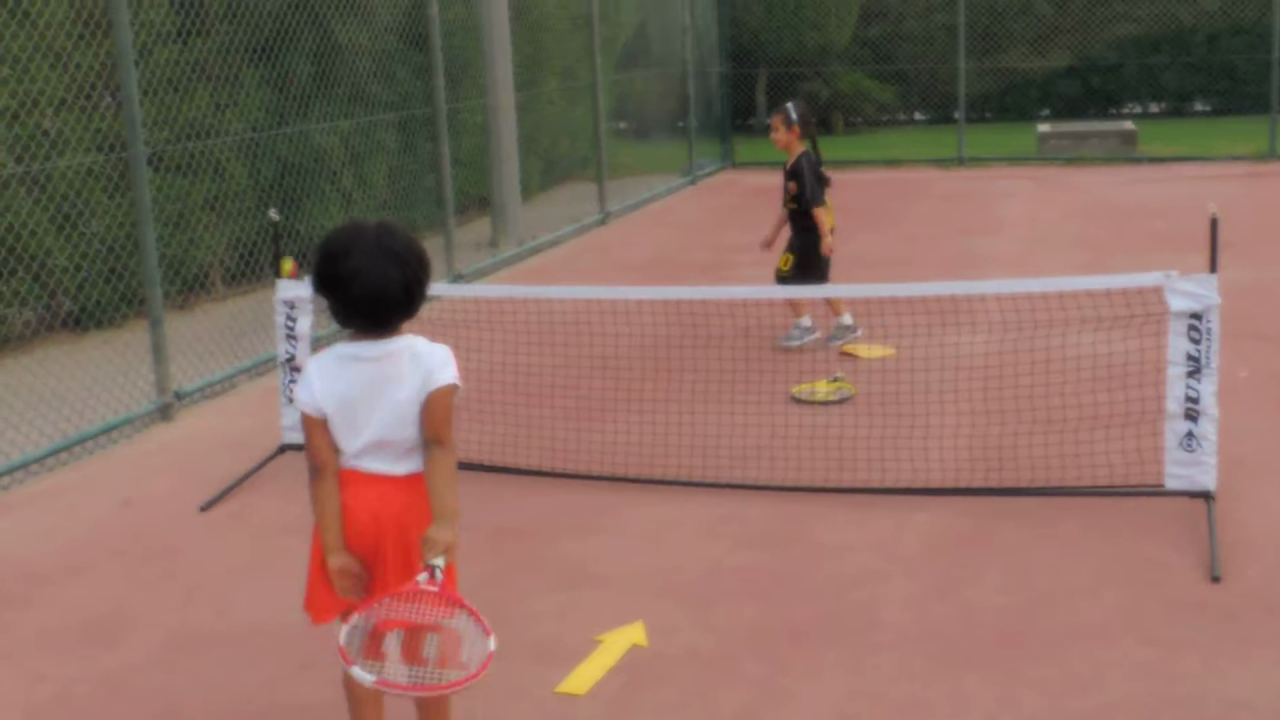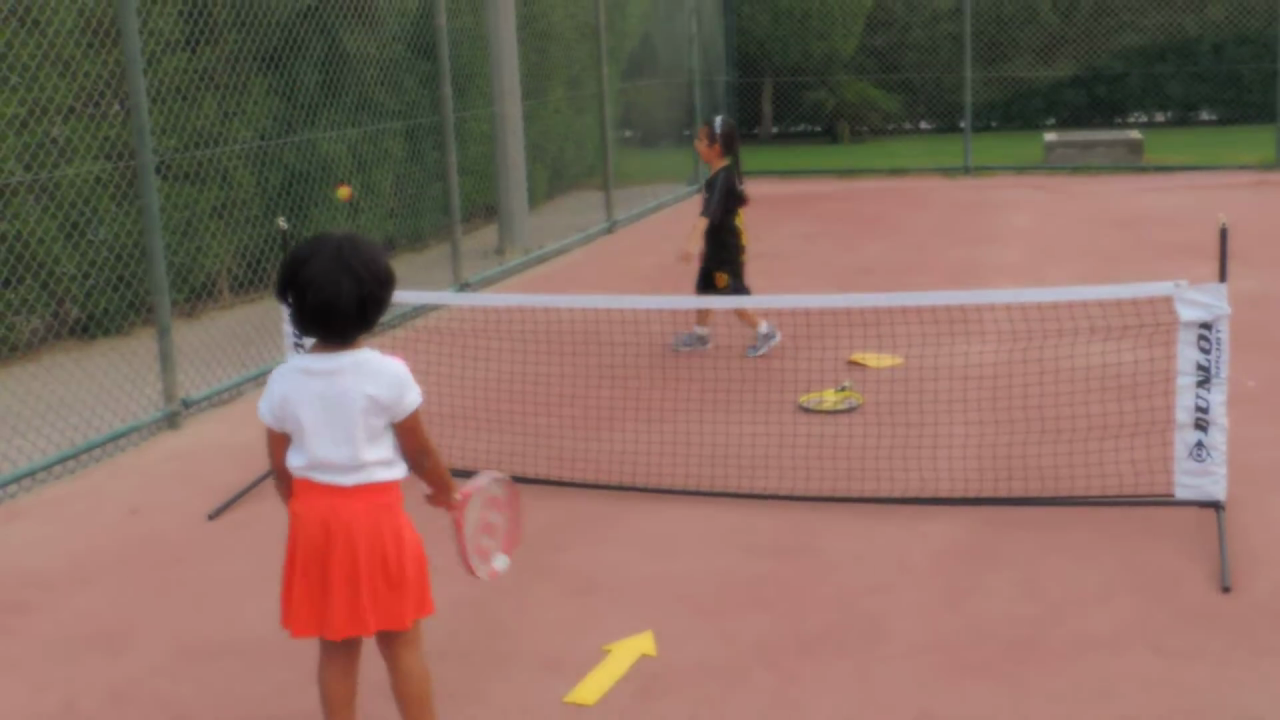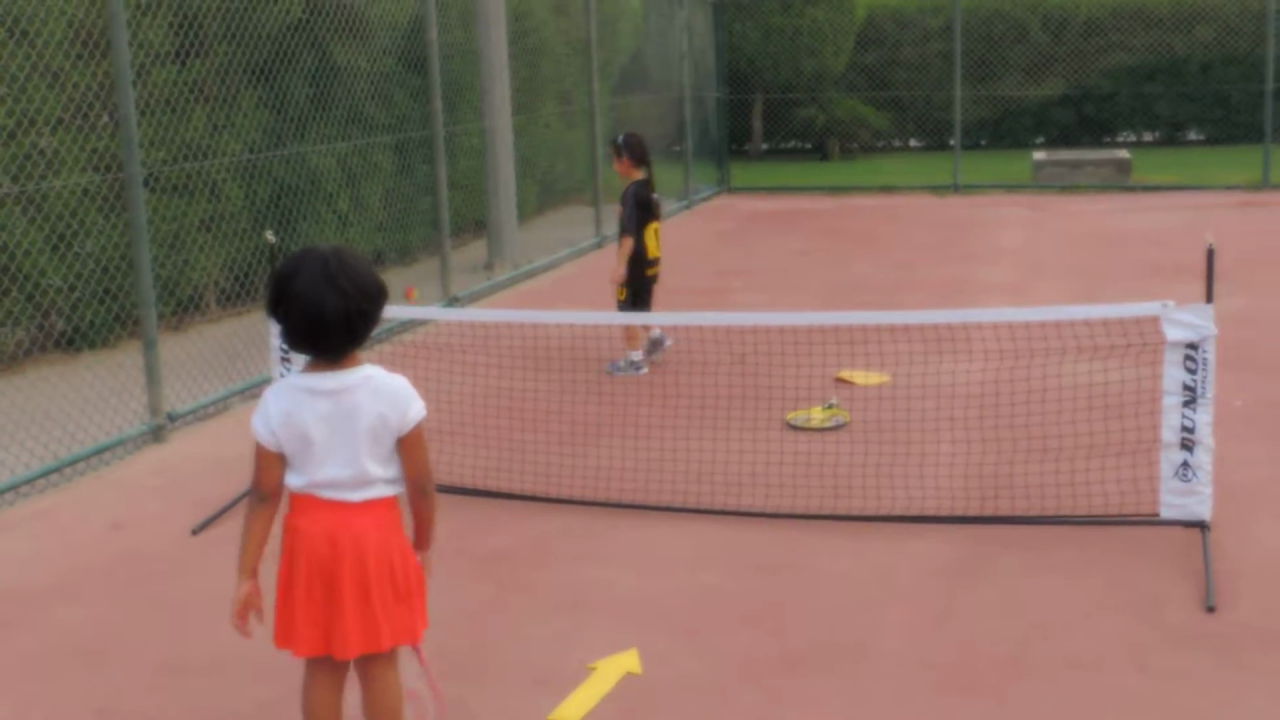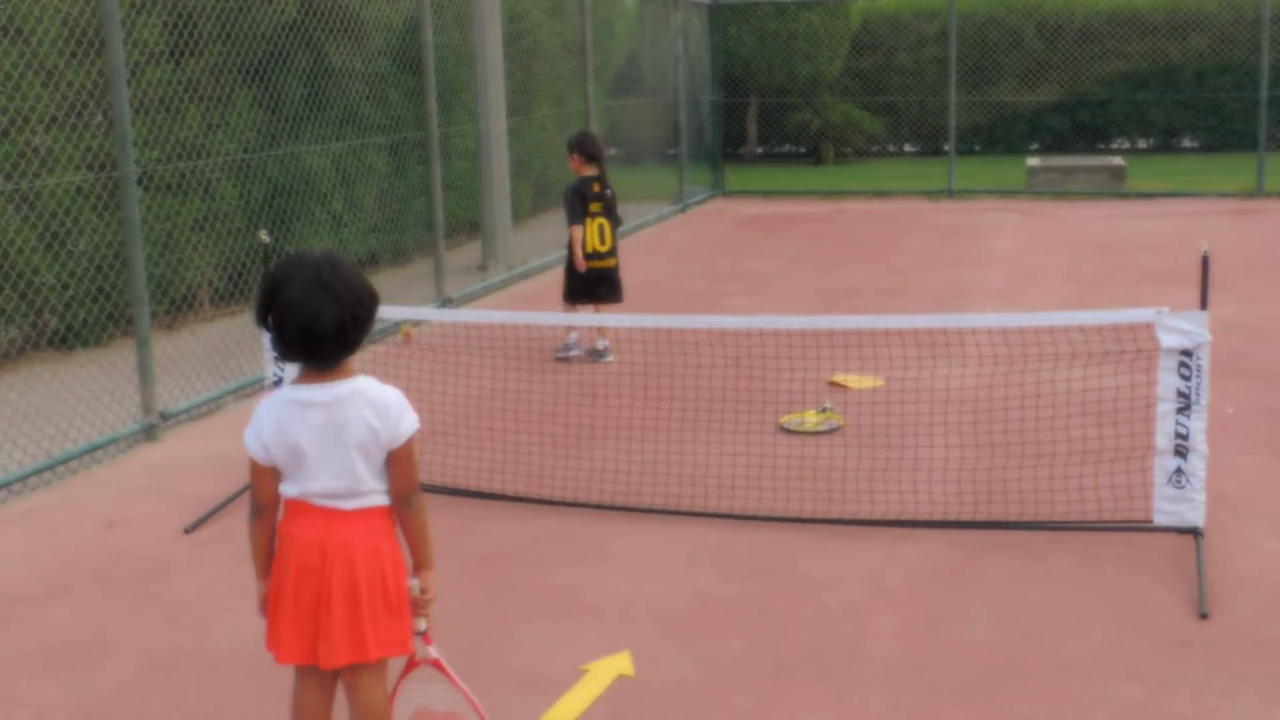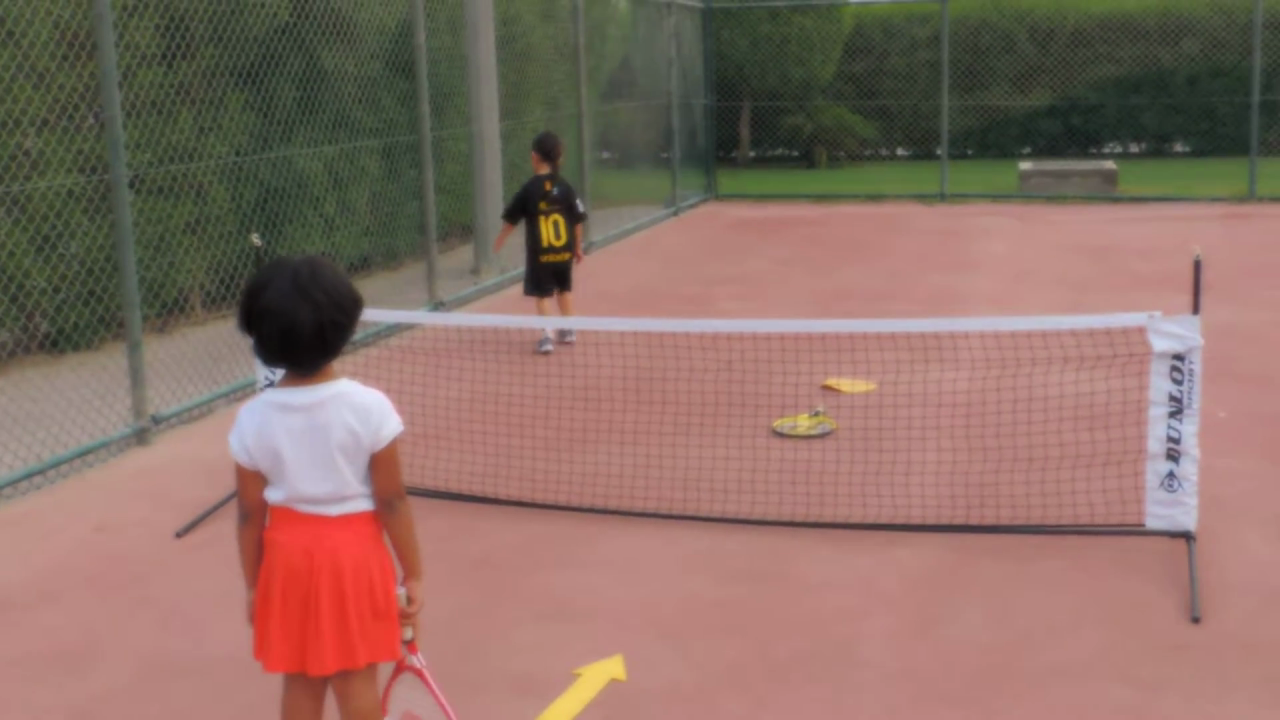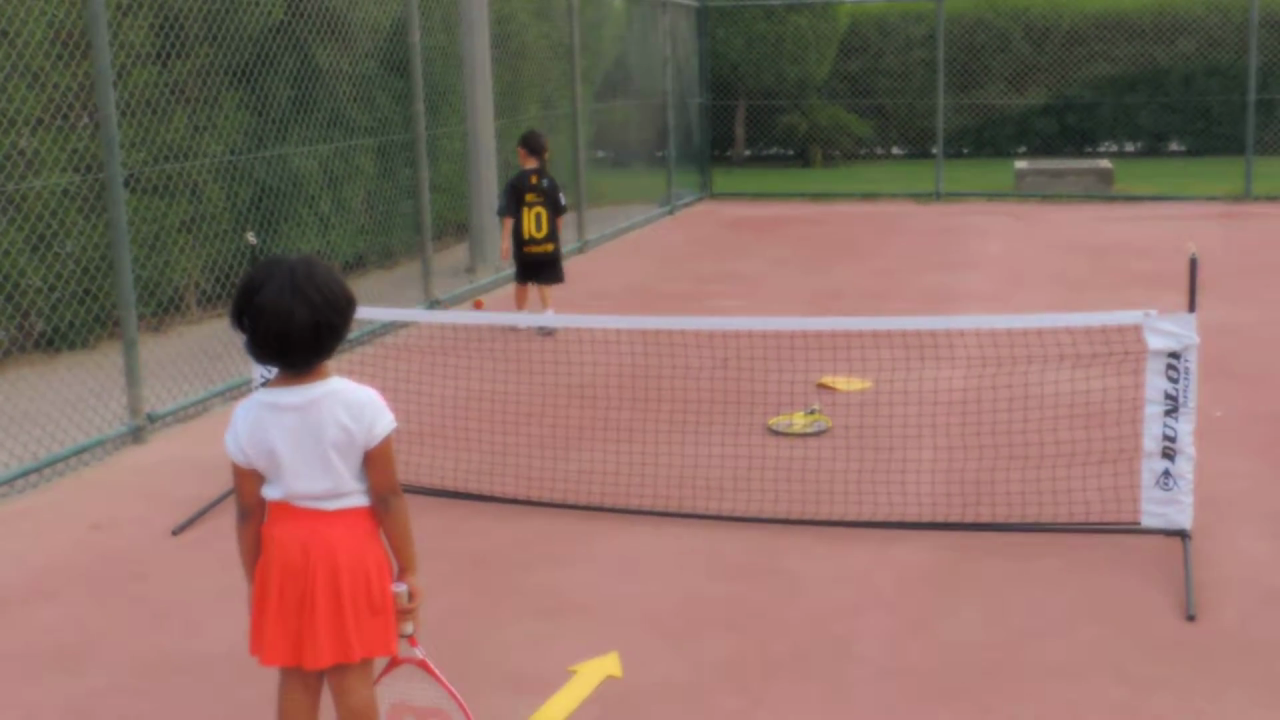
dt=0.5s
person 1, frame 1
left shoulder: (321, 370)
right shoulder: (432, 359)
left elbow: (322, 465)
right elbow: (437, 443)
left wrist: (334, 547)
right wrist: (447, 521)
left hip: (351, 510)
right hip: (412, 507)
person 1, frame 2
left shoulder: (283, 382)
right shoulder: (388, 375)
left elbow: (281, 469)
right elbow: (419, 453)
right wrist: (446, 490)
left hip: (314, 519)
right hip: (376, 517)
left knee: (336, 644)
right knee: (400, 641)
person 1, frame 3
left shoulder: (279, 402)
right shoulder: (393, 392)
left elbow: (264, 496)
right elbow: (420, 484)
left wrist: (246, 575)
right wrist: (422, 549)
left hip: (312, 536)
right hip: (375, 535)
left knee: (322, 663)
right knee: (378, 662)
person 1, frame 4
left shoulder: (271, 413)
right shoulder: (385, 403)
left elbow: (263, 508)
right elbow: (407, 497)
left wrist: (264, 576)
right wrist: (423, 566)
left hip: (302, 546)
right hip: (366, 546)
left knee: (311, 671)
right knee: (364, 672)
person 1, frame 5
left shoulder: (253, 418)
right shoulder: (368, 407)
left elbow: (250, 514)
right elbow: (392, 502)
left wrist: (252, 585)
right wrist: (413, 574)
left hip: (289, 554)
right hip: (352, 553)
left knee: (300, 679)
right knee: (356, 679)
person 1, frame 6
left shoulder: (248, 416)
right shoulder: (361, 404)
left elbow: (249, 512)
right elbow: (387, 497)
left wrist: (253, 579)
right wrist: (408, 568)
left hip: (286, 549)
right hip: (349, 548)
left knee: (296, 674)
right knee: (351, 674)
person 2, frame 1
left shoulder: (805, 163)
right shoulder: (794, 163)
left elbow: (816, 201)
right elbow: (790, 205)
left wrist: (826, 233)
right wrist: (774, 233)
left hip: (810, 234)
right hip: (806, 232)
left knee: (787, 278)
right knee: (817, 282)
left ankle: (805, 325)
right ankle: (846, 324)
person 2, frame 2
left shoulder: (722, 179)
right shoulder: (723, 175)
left elbow: (708, 214)
left wrist: (694, 242)
right wrist: (703, 242)
left hip: (725, 247)
right hip: (717, 245)
left knee: (732, 294)
right knee: (704, 289)
left ankle: (765, 332)
right ankle: (700, 334)
person 2, frame 3
left shoulder: (632, 193)
right shoulder: (650, 190)
left elbow: (629, 233)
left wrist: (621, 263)
left hip: (636, 262)
right hip: (651, 261)
left knee: (628, 310)
right knee: (640, 306)
left ankle: (635, 359)
right ankle: (655, 336)
person 2, frame 4
left shoulder: (575, 190)
right shoulder: (608, 189)
left elbow: (576, 224)
left wrist: (576, 252)
left hip: (584, 259)
right hip: (608, 258)
left knee: (571, 300)
right knee: (600, 302)
left ankle: (571, 342)
right ankle: (602, 346)
person 2, frame 5
left shoulder: (528, 190)
right shoulder: (566, 188)
left elbow: (510, 220)
right elbow: (578, 221)
left wrist: (499, 241)
right wrist: (578, 247)
left hip: (540, 254)
right hip: (564, 251)
left knee: (542, 295)
right knee: (564, 288)
left ankle: (547, 337)
right ankle: (567, 330)
person 2, frame 6
left shoulder: (515, 183)
right shoulder: (550, 182)
left elbow: (508, 215)
right elbow: (559, 215)
left wrist: (505, 242)
right wrist: (556, 239)
left hip: (524, 244)
right hip: (547, 243)
left knee: (522, 280)
right knee: (544, 282)
right ankle: (547, 315)
